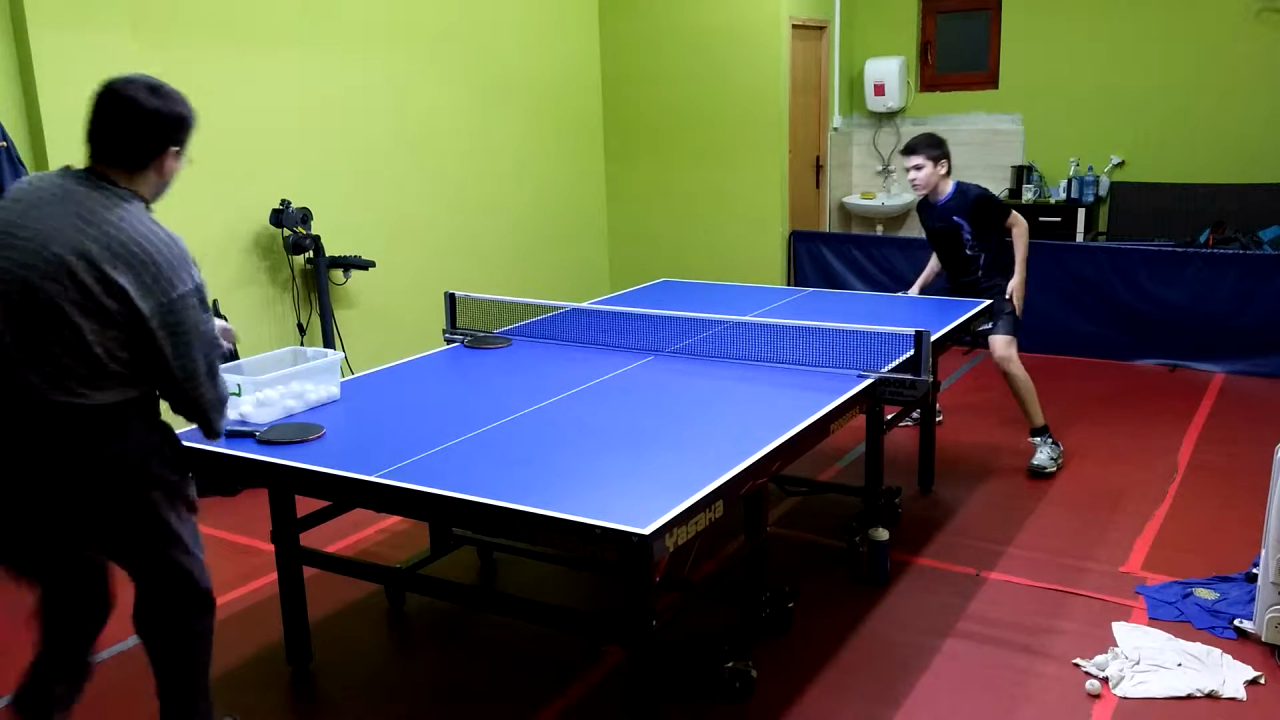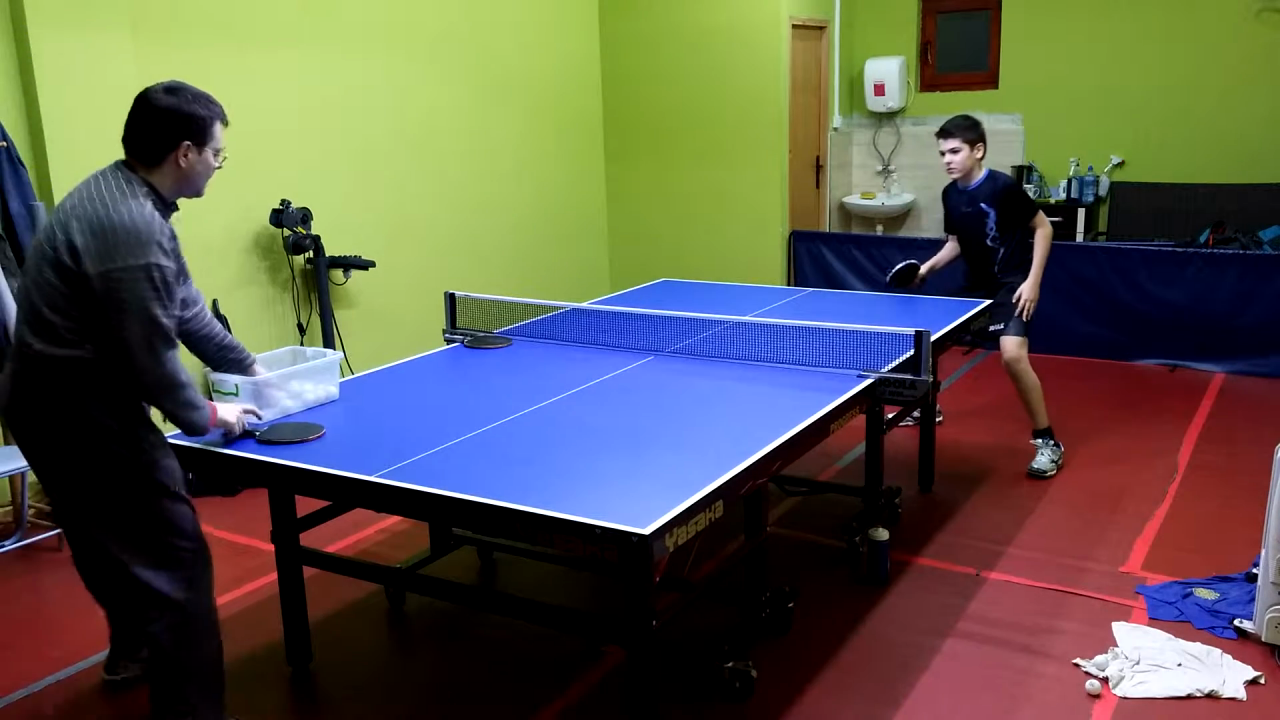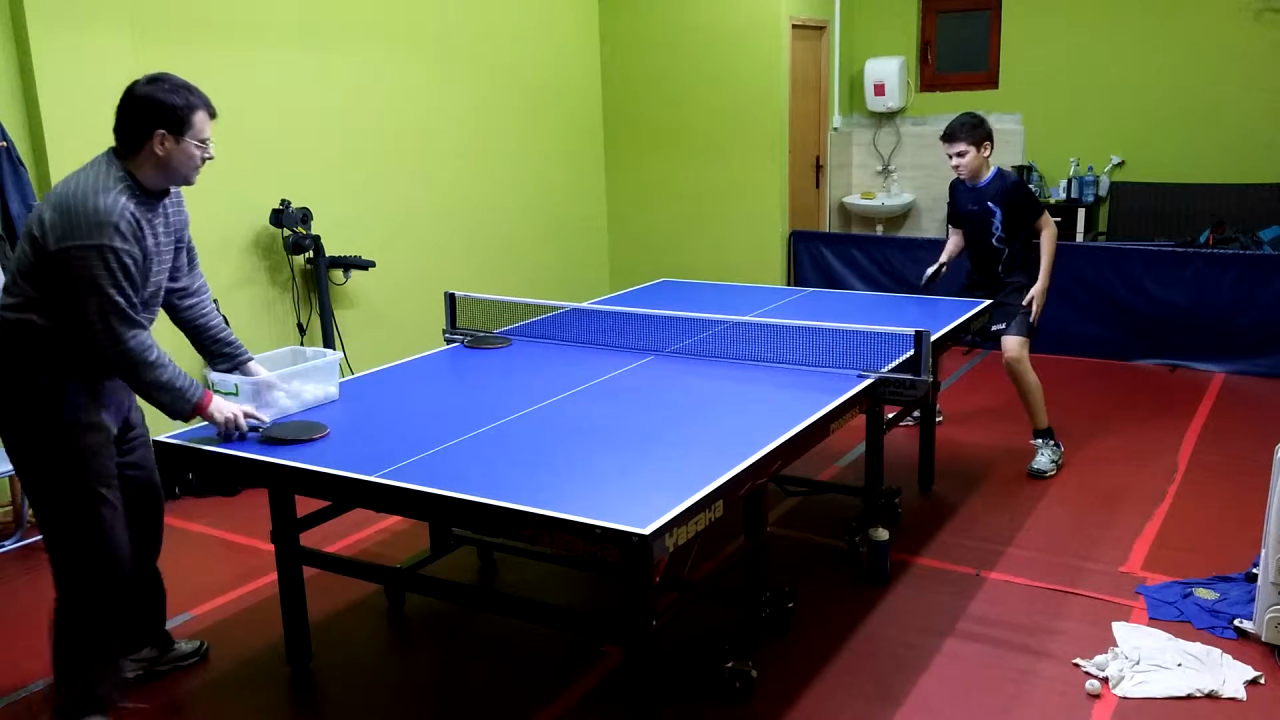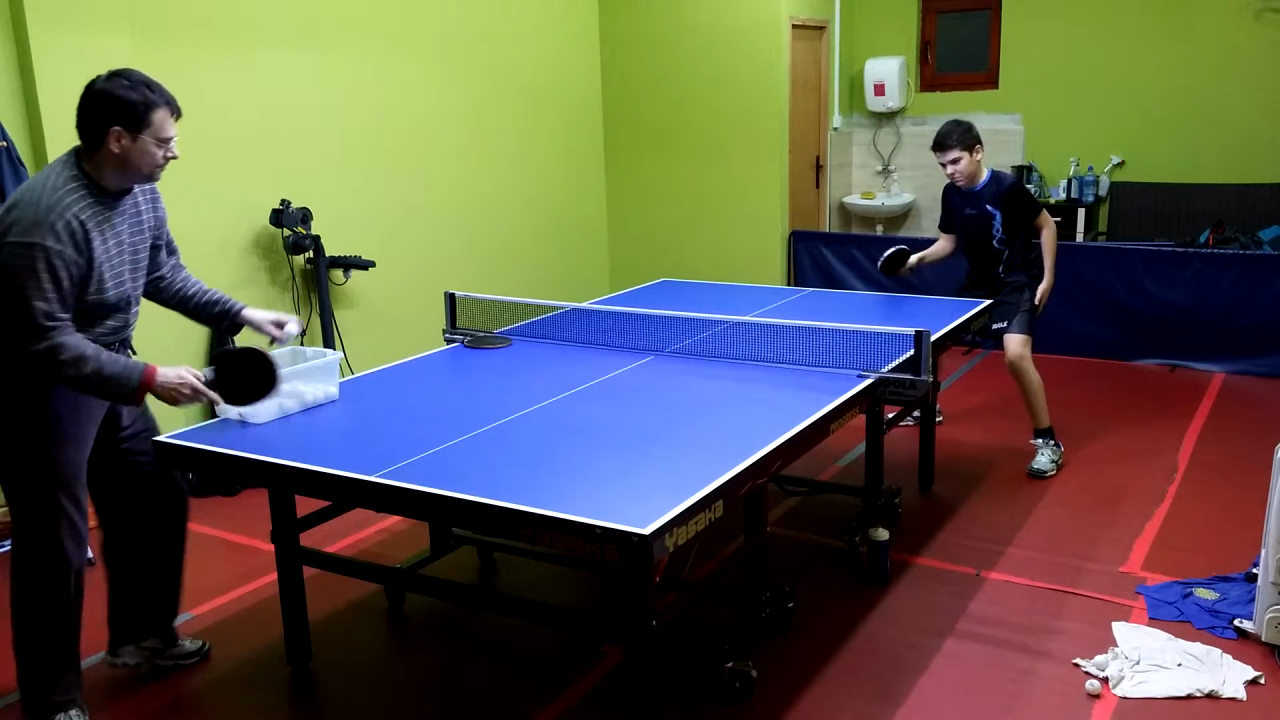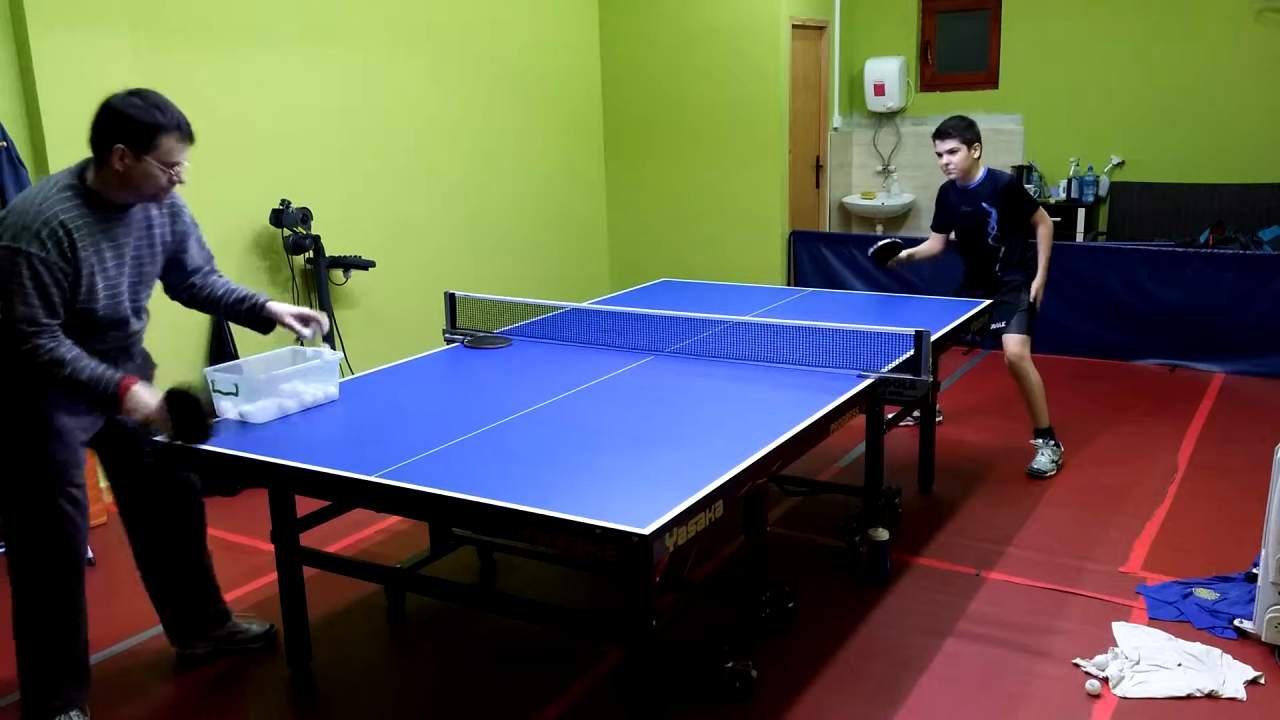
dt=0.3s
person 1, frame 1
right shoulder: (154, 252)
right elbow: (192, 372)
left wrist: (198, 327)
right wrist: (214, 418)
right hip: (110, 453)
left knee: (73, 601)
right knee: (177, 592)
person 1, frame 2
left shoulder: (133, 198)
right shoulder: (133, 232)
left elbow: (181, 303)
right elbow: (149, 362)
left wrist: (243, 363)
right wrist: (205, 415)
left hip: (62, 399)
right hip: (81, 411)
left knee: (123, 540)
right knee: (173, 557)
left ankle: (137, 650)
person 1, frame 3
left shoulder: (161, 198)
right shoulder: (100, 213)
left elbow: (185, 290)
right elbow: (122, 341)
left wrist: (242, 363)
right wrist: (201, 403)
left hip: (99, 373)
left knee: (140, 509)
right knee: (95, 543)
left ankle: (136, 643)
person 1, frame 4
left shoulder: (140, 192)
left elbow: (163, 275)
left wrist: (238, 314)
right wrist: (150, 381)
left hip: (110, 374)
left knee: (157, 504)
right knee: (54, 548)
left ankle: (143, 636)
person 1, frame 5
left shoulder: (161, 206)
left elbow: (195, 278)
left wrist: (266, 310)
right wrist: (122, 393)
left hip: (123, 370)
left knee: (173, 500)
right knee: (53, 547)
left ankle: (198, 625)
person 2, frame 1
left shoulder: (974, 197)
right shoulder: (925, 209)
left elbow: (1018, 224)
left wrist: (1019, 277)
right wrist: (918, 287)
left hip: (996, 286)
right hip: (959, 288)
left knee: (1004, 356)
left ankle: (1045, 440)
person 2, frame 2
left shoulder: (1004, 187)
right shoulder: (950, 194)
left elbow: (1042, 228)
left wrist: (1033, 280)
right wrist: (929, 266)
left hip: (1012, 284)
right hip: (975, 284)
left knee: (1013, 356)
left ankle: (1048, 442)
person 2, frame 3
left shoulder: (1011, 186)
right shoulder: (957, 189)
left elbow: (1048, 229)
left wrist: (1042, 283)
right wrist: (944, 260)
left hip: (1015, 284)
right hip: (977, 283)
left knee: (1013, 356)
left ankle: (1047, 442)
person 2, frame 4
left shoulder: (1007, 187)
right shoulder: (951, 194)
left elbow: (1046, 225)
right elbow: (948, 241)
left wrist: (1047, 277)
right wrist: (919, 258)
left hip: (1017, 282)
right hip: (977, 282)
left knee: (1016, 355)
left ankle: (1048, 442)
person 2, frame 5
left shoulder: (1004, 185)
right shoulder: (947, 193)
left elbow: (1043, 224)
right elbow: (938, 242)
left wrist: (1040, 275)
right wrist: (909, 254)
left hip: (1014, 281)
right hip: (974, 283)
left knee: (1015, 354)
left ankle: (1047, 441)
